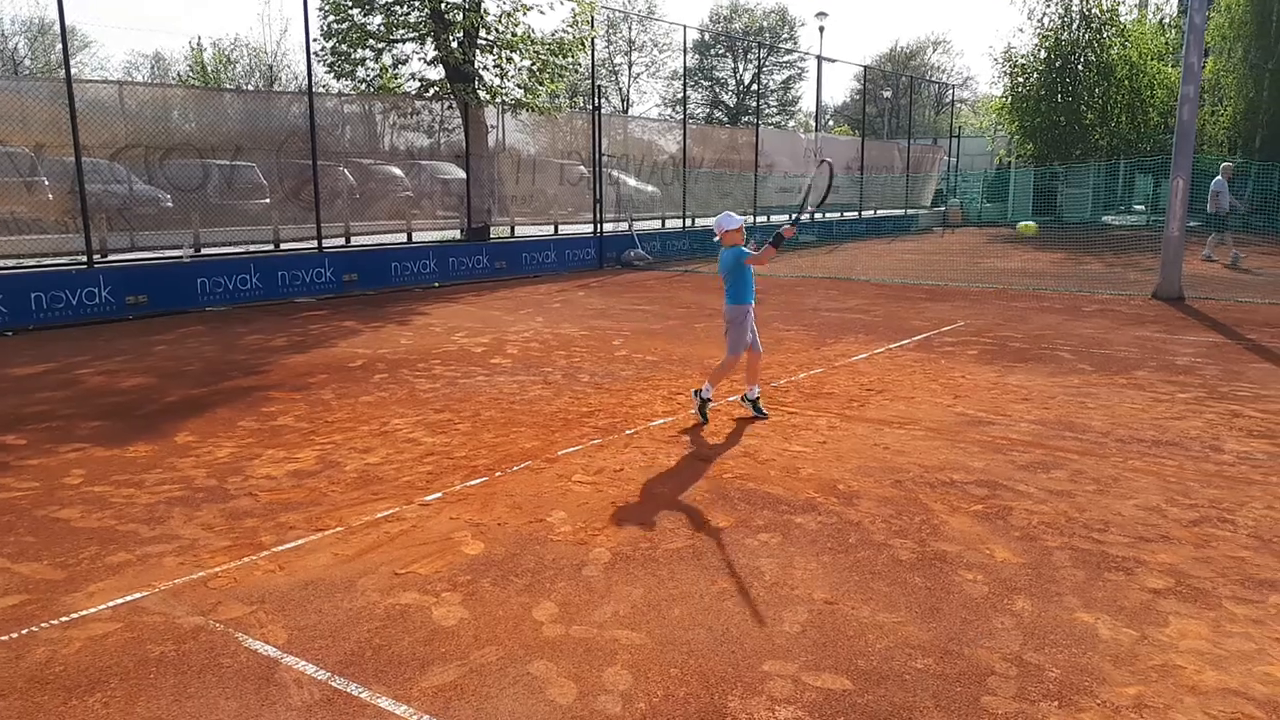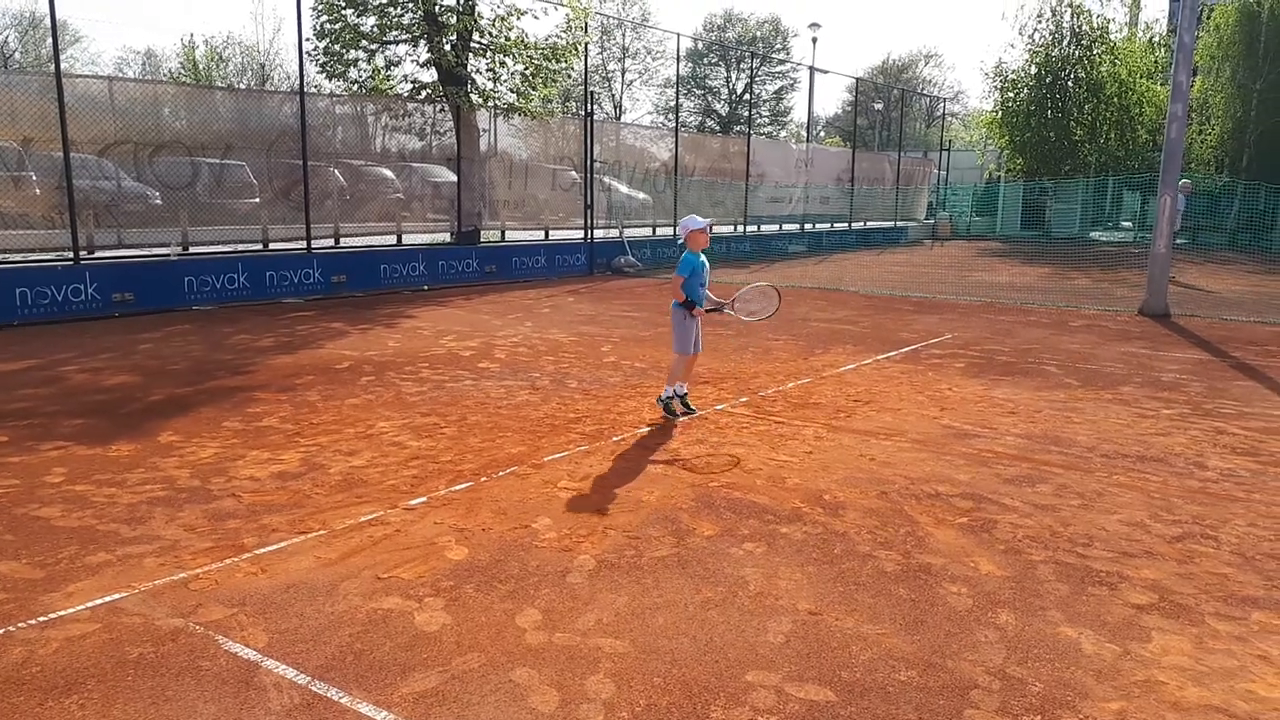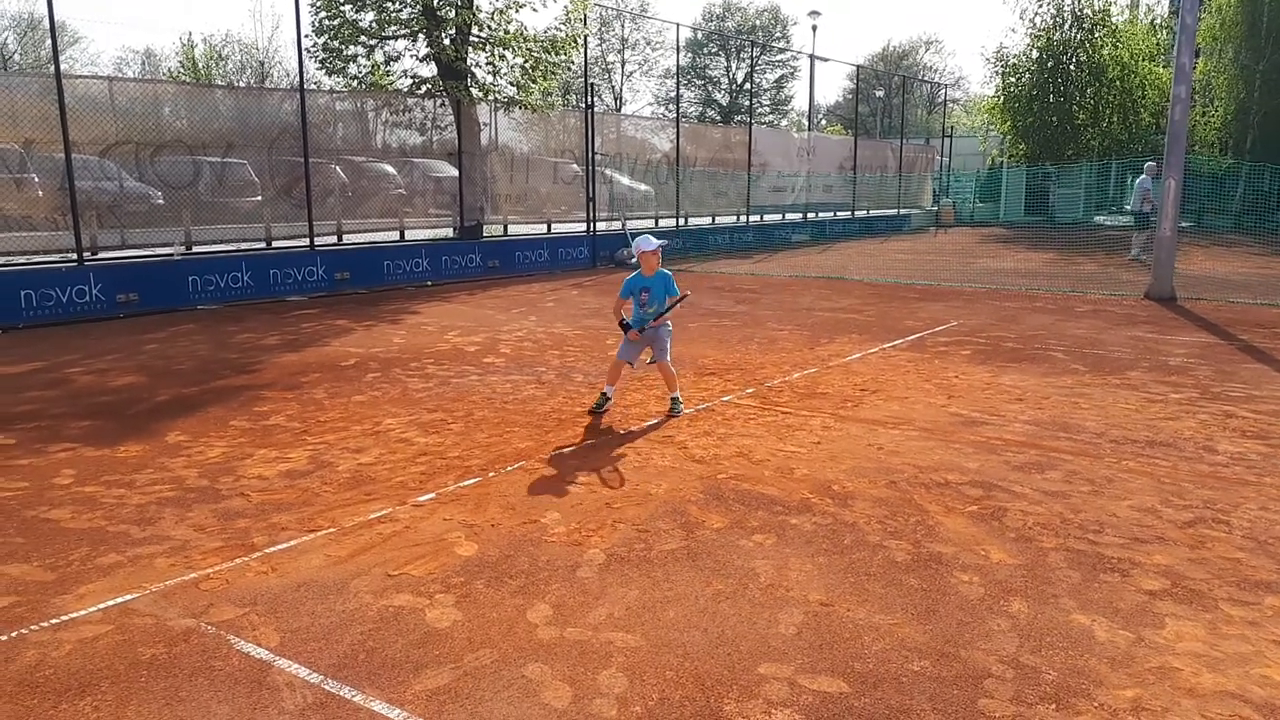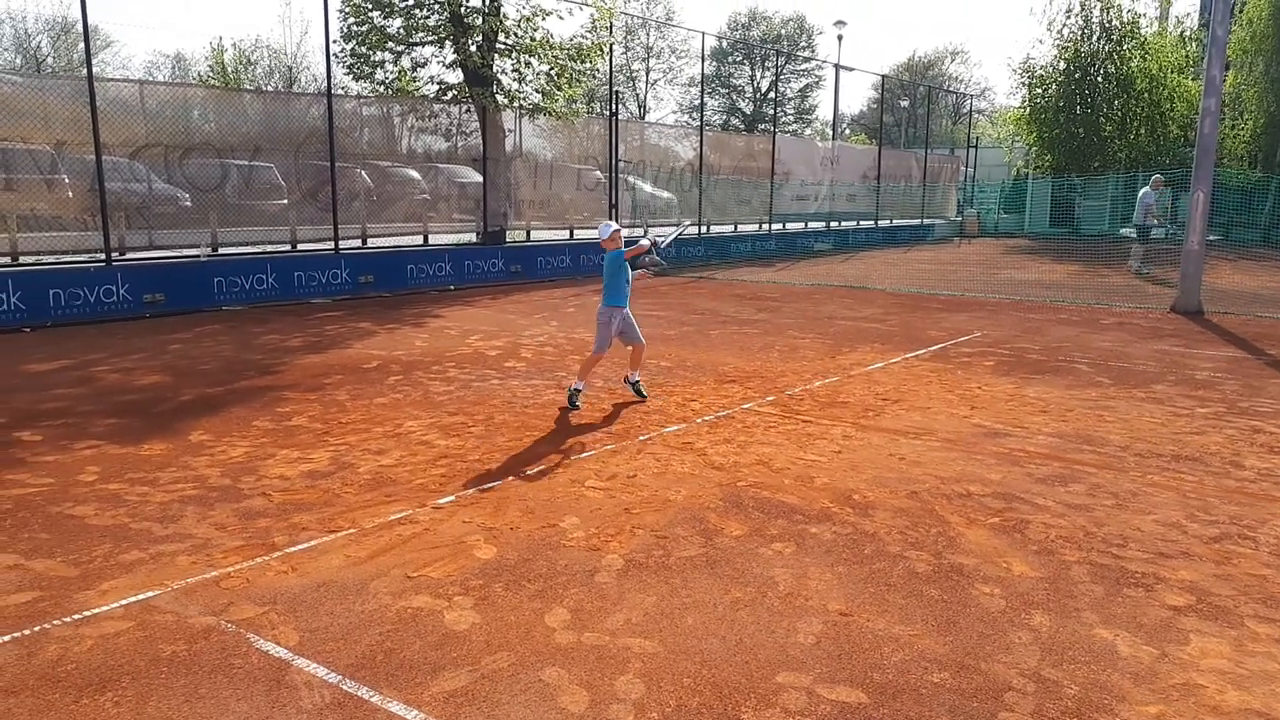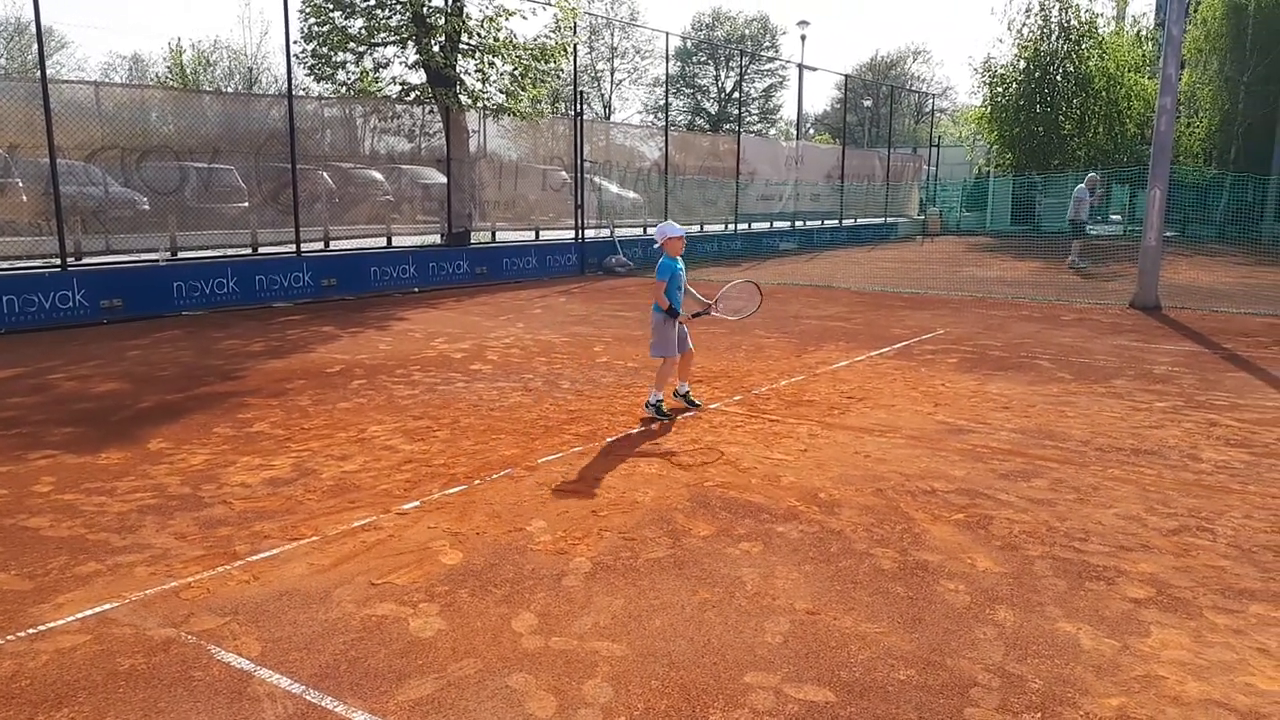
dt=1s
person 1, frame 1
left shoulder: (725, 254)
right shoulder: (737, 253)
right elbow: (760, 259)
right wrist: (779, 237)
left hip: (743, 310)
right hip: (739, 311)
left knee: (755, 354)
right knee: (732, 359)
left ankle: (751, 396)
right ankle: (703, 395)
person 1, frame 2
left shoulder: (702, 258)
right shoulder: (688, 259)
right elbow: (674, 289)
left wrist: (716, 301)
right wrist: (692, 306)
left hip: (692, 312)
right hip: (683, 312)
left knee: (692, 355)
right knee: (683, 355)
left ankle: (680, 393)
right ankle: (666, 397)
person 1, frame 3
left shoulder: (666, 277)
right shoulder: (631, 282)
right elbow: (617, 308)
left wrist: (663, 318)
right wrist: (626, 328)
left hip: (659, 328)
right hip: (636, 329)
left knee: (663, 363)
right knee: (618, 362)
left ankle: (676, 399)
right ankle: (606, 397)
person 1, frame 4
left shoulder: (616, 257)
right shoulder: (615, 256)
right elbow: (640, 247)
left wrist: (636, 274)
right wrist: (647, 240)
left hip: (623, 311)
right hip: (610, 312)
left knee: (639, 345)
right knee: (598, 354)
left ankle: (632, 379)
right ankle: (575, 389)
person 1, frame 5
left shoulder: (678, 262)
right shoulder: (666, 264)
left elbow: (683, 287)
right elbow: (658, 294)
left wrist: (702, 301)
right wrist: (676, 314)
left hip: (673, 318)
right hip: (664, 317)
left knee: (688, 353)
right knee: (671, 359)
left ankle: (682, 392)
right ankle: (653, 402)
